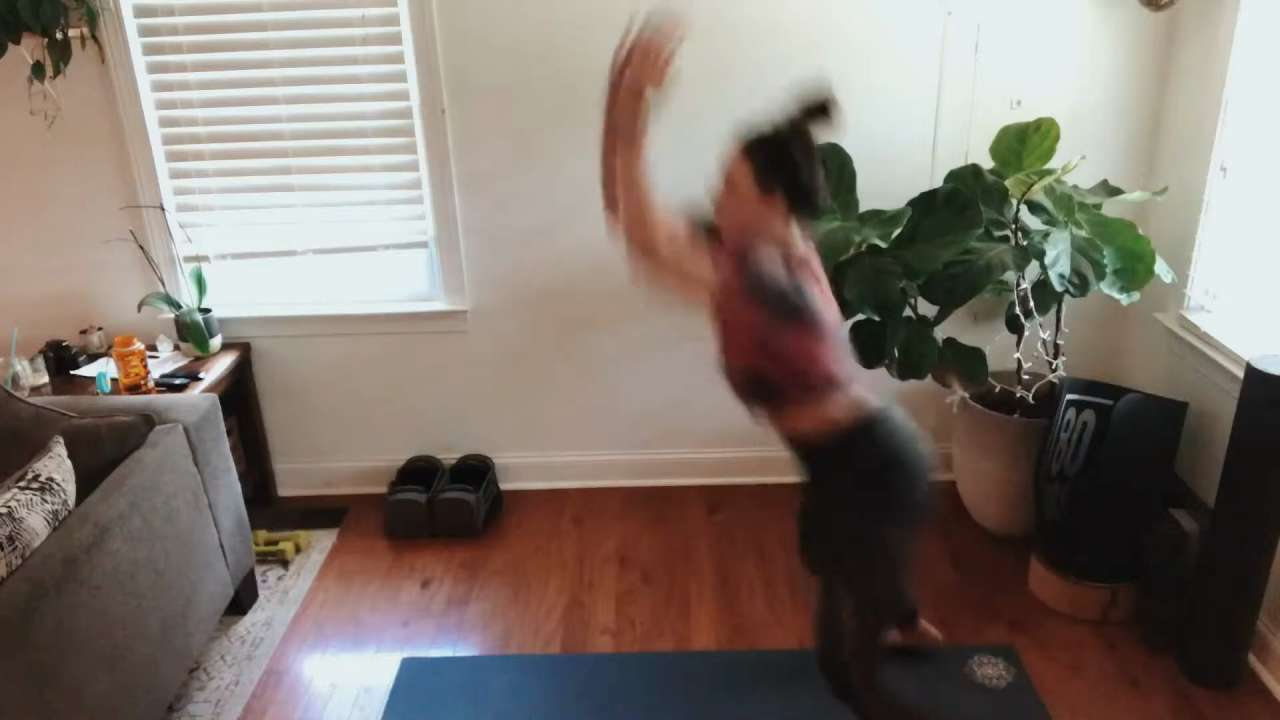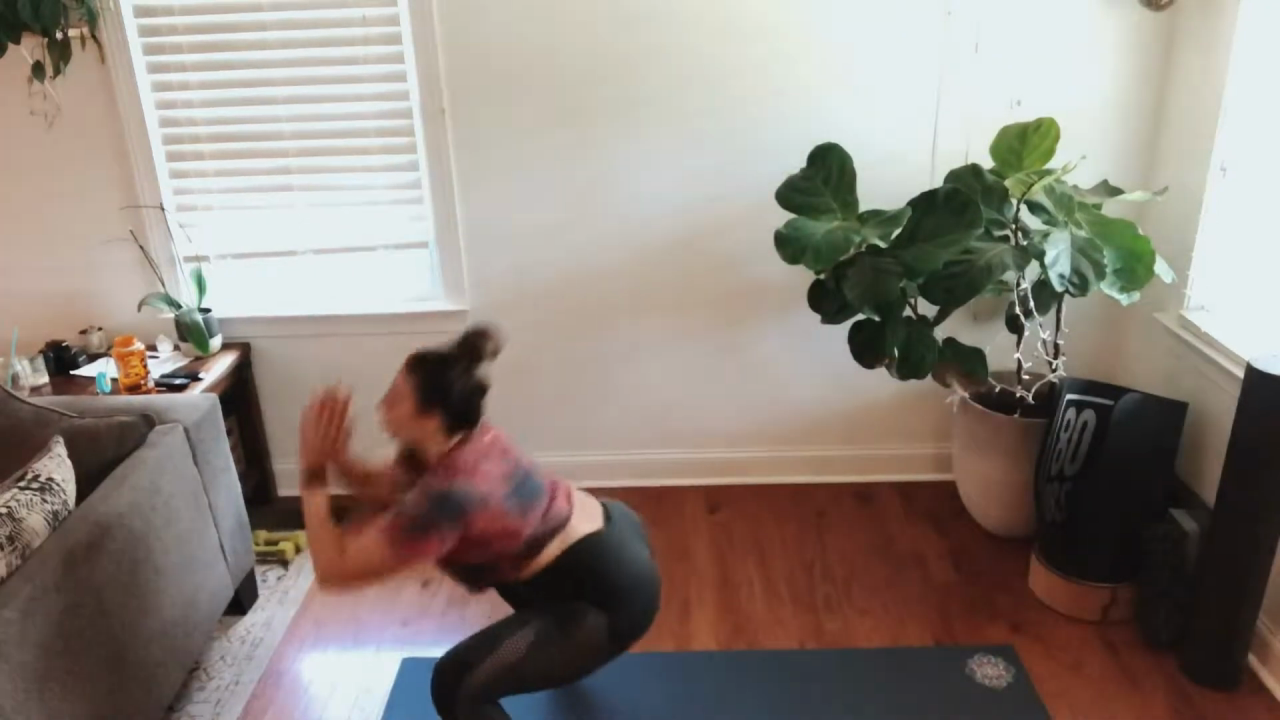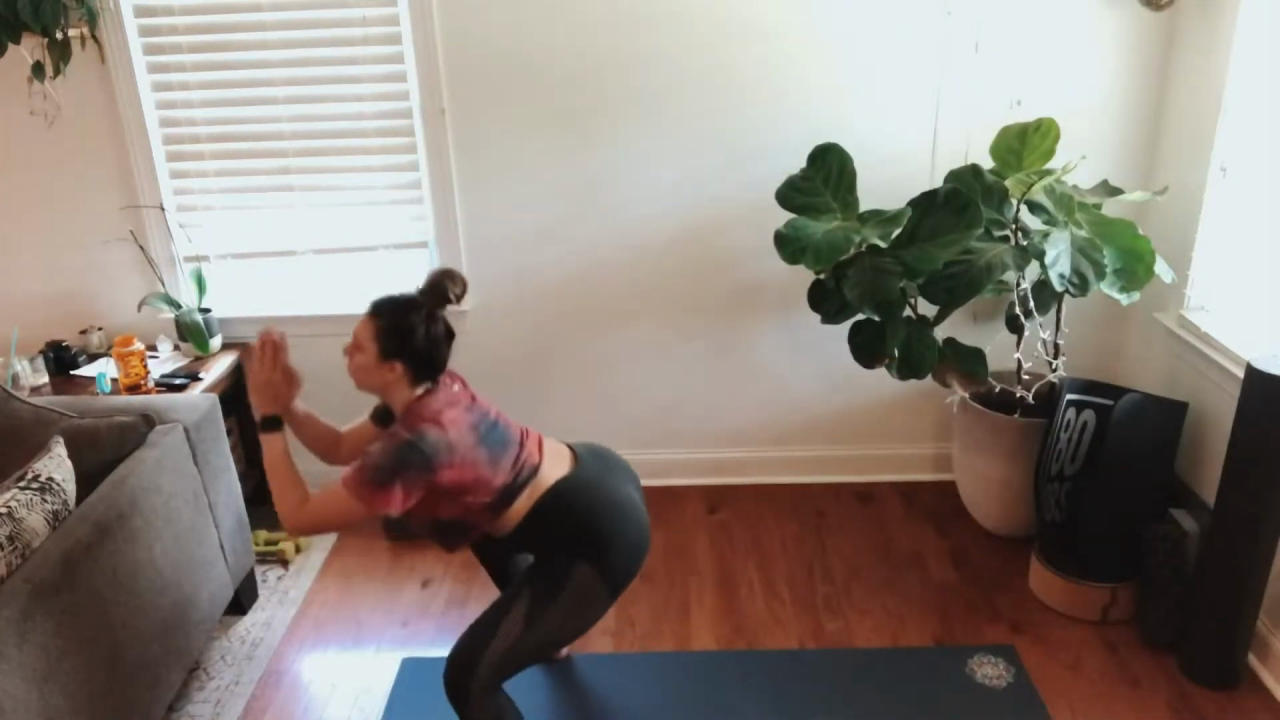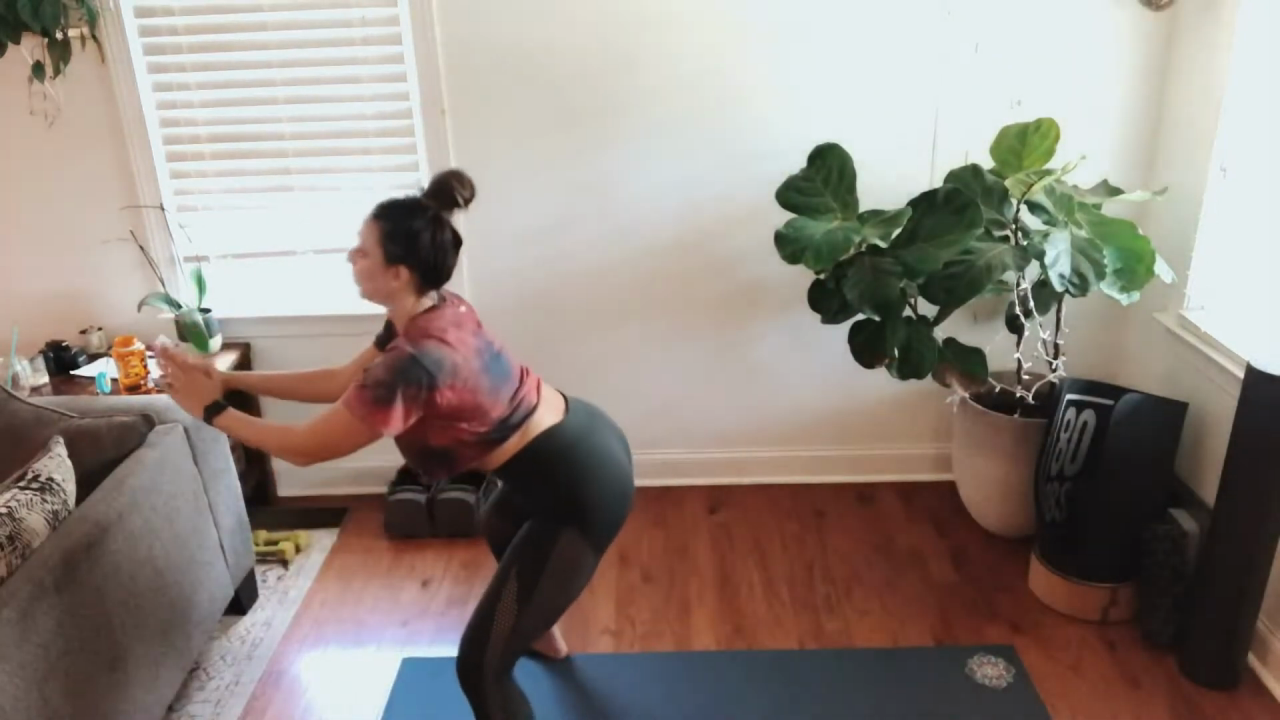
dt=0.7s
person 1, frame 1
left shoulder: (766, 278)
right shoulder: (746, 249)
left elbow: (650, 248)
right elbow: (624, 206)
left wrist: (629, 130)
right wrist: (625, 114)
left hip: (872, 471)
right hip: (848, 453)
left knee: (844, 660)
right knee: (821, 551)
right ankle: (907, 624)
person 1, frame 2
left shoulder: (446, 497)
right shoulder: (464, 441)
left elbow: (334, 569)
right elbow: (380, 486)
left wrist: (313, 476)
right wrist: (335, 454)
left hip: (617, 595)
left knee: (455, 686)
right ankle: (551, 644)
person 1, frame 3
left shoulder: (412, 447)
right shoulder: (435, 390)
left elbow: (298, 516)
right elbow: (339, 447)
left wrist: (268, 419)
right wrist: (287, 404)
left hip: (601, 537)
right hip: (600, 477)
left knee: (468, 678)
right knee: (487, 535)
right ankle: (545, 630)
person 1, frame 4
left shoulder: (415, 362)
right shoulder: (435, 312)
left elbow: (309, 447)
right elbow: (344, 382)
left wrist: (213, 413)
right wrist: (231, 379)
left hip: (582, 487)
right hip: (587, 440)
left knee: (480, 666)
right knee: (501, 528)
right ankle: (543, 633)
